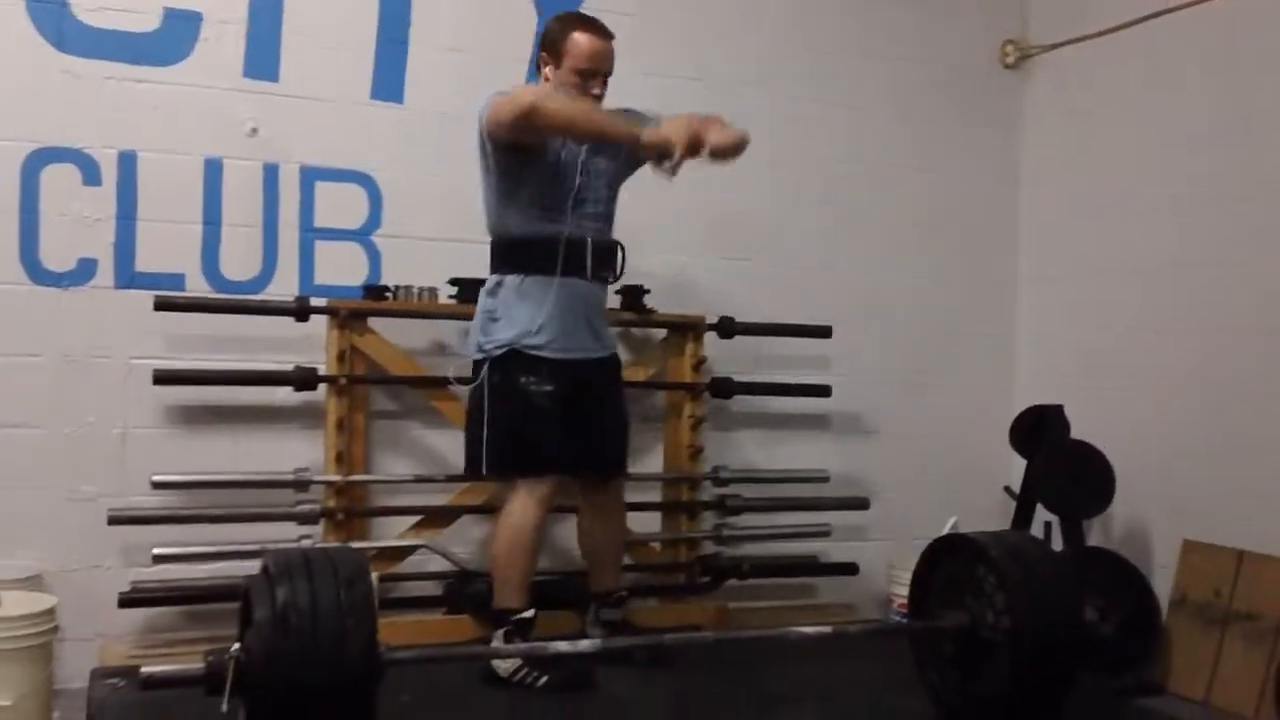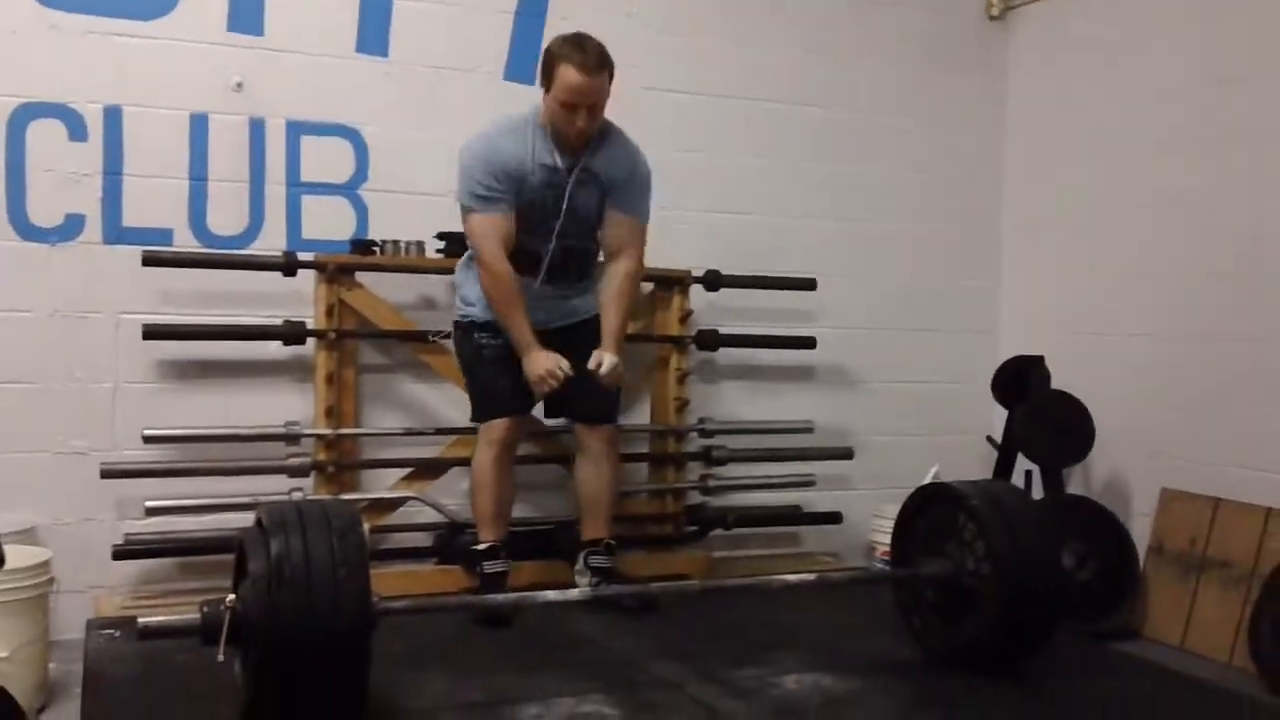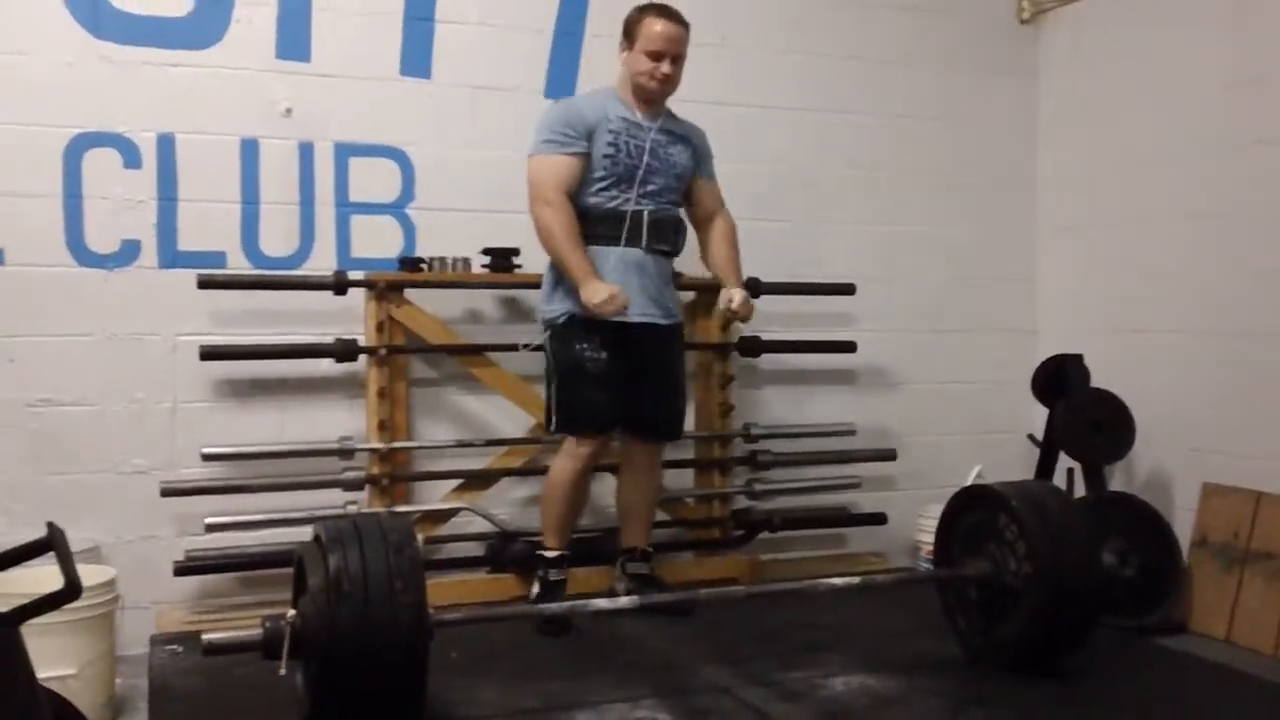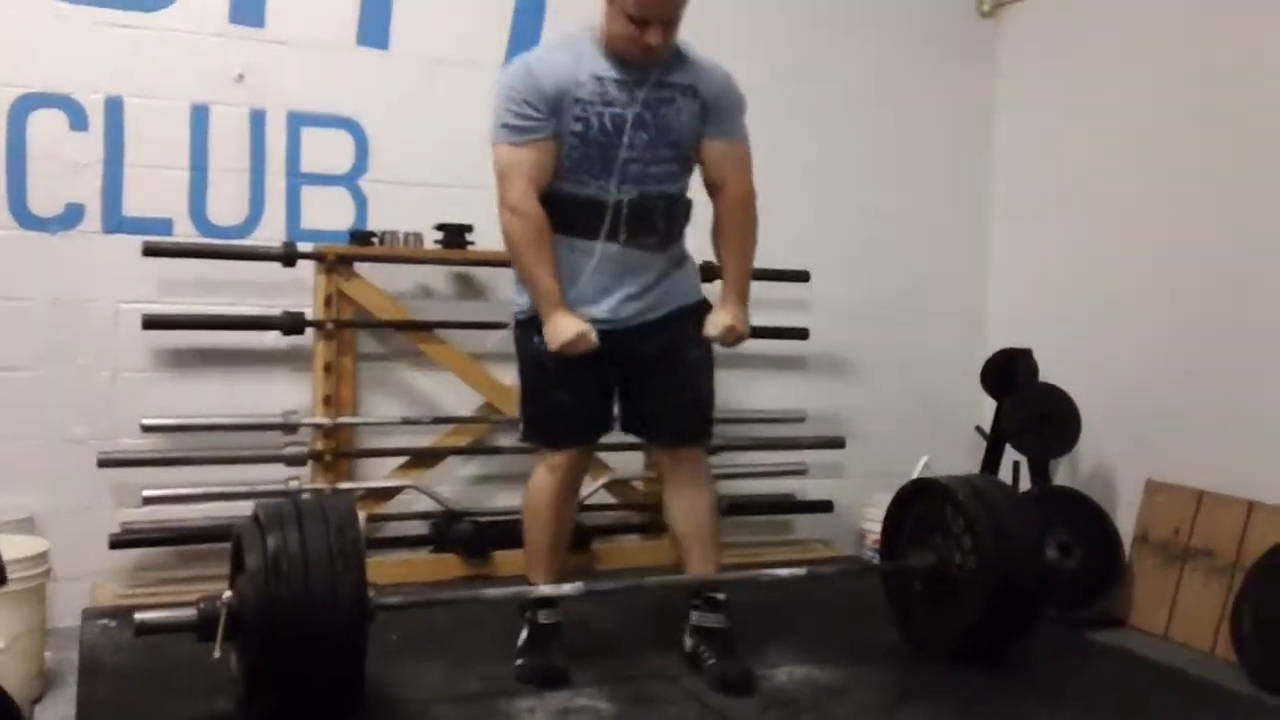
dt=1s
person 1, frame 1
left shoulder: (612, 130)
right shoulder: (516, 117)
left elbow: (691, 129)
right elbow: (535, 105)
left wrist: (716, 134)
right wrist: (639, 136)
left hip: (590, 342)
right hip: (521, 340)
left knee: (602, 483)
right knee: (531, 487)
left ankle: (608, 616)
right ankle: (510, 643)
person 1, frame 2
left shoulder: (625, 161)
right shoulder: (493, 150)
left elbow: (623, 260)
right elbow: (492, 261)
left wrist: (610, 346)
right wrist: (530, 351)
left hip: (576, 311)
right hip: (492, 311)
left knee: (598, 431)
right knee: (501, 428)
left ankle: (596, 562)
right ankle: (490, 567)
person 1, frame 3
left shoulder: (689, 139)
right shoulder: (575, 115)
left elbow: (713, 218)
right elbow: (547, 201)
left wrist: (732, 284)
right wrist: (588, 283)
left hip: (658, 314)
right hip: (585, 310)
left knee: (646, 445)
right knee: (584, 442)
left ankle: (635, 570)
right ankle: (550, 572)
person 1, frame 4
left shoulder: (709, 86)
right shoulder: (541, 76)
left elbow: (733, 194)
right elbow: (519, 199)
left wrist: (733, 299)
right wrist: (554, 311)
left hip: (668, 302)
right hip: (565, 303)
left knee: (684, 454)
right knee: (563, 457)
left ankle: (707, 619)
right ankle: (541, 618)
